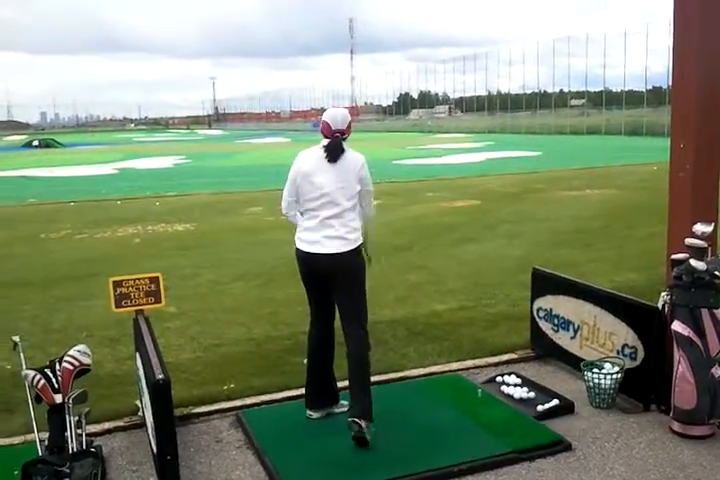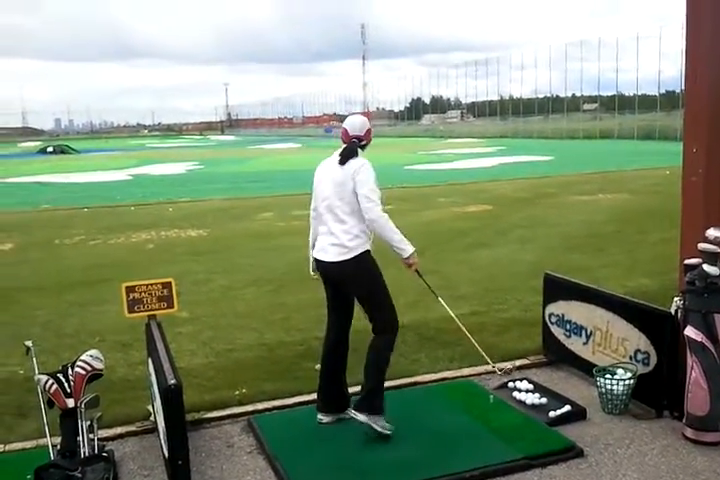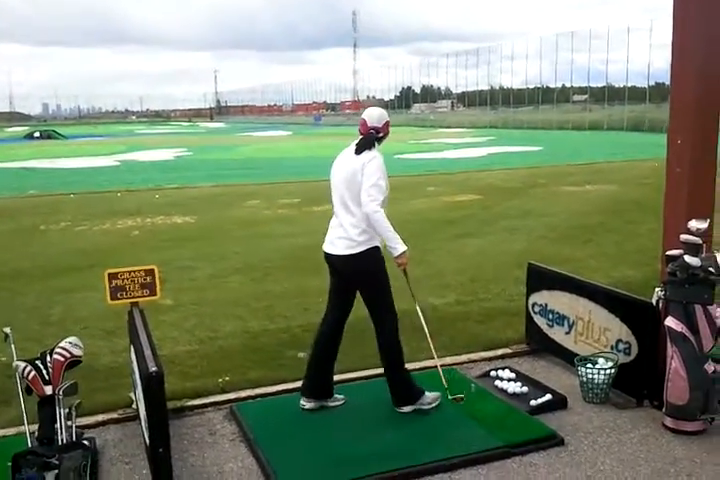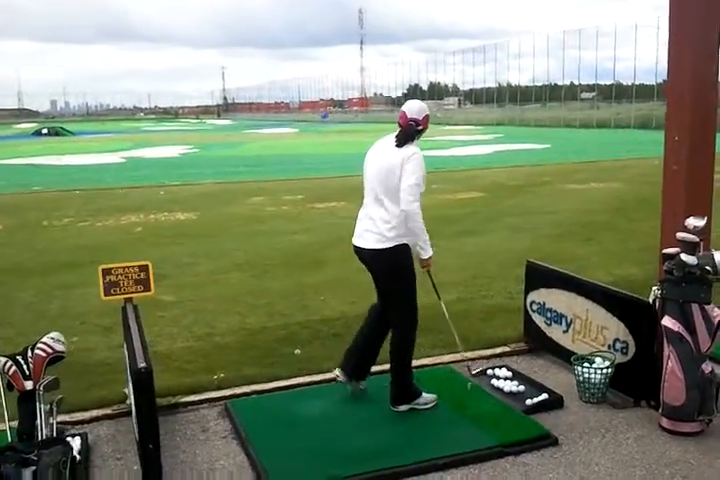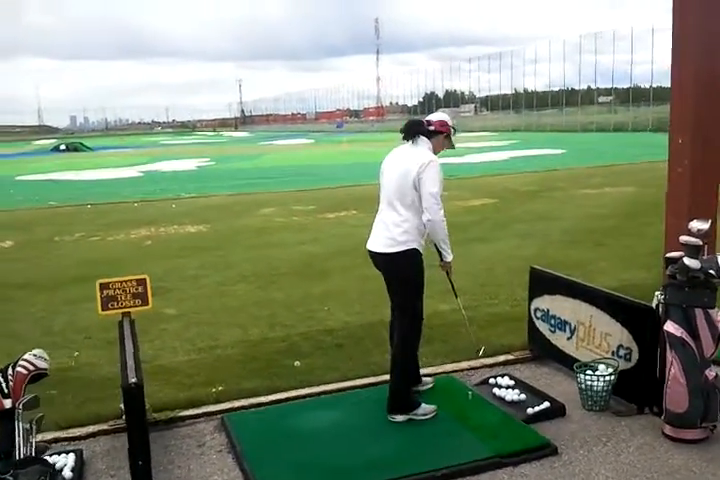
dt=0.4s
person 1, frame 1
left shoulder: (303, 160)
right shoulder: (357, 161)
left elbow: (288, 208)
right elbow: (367, 209)
right wrist: (364, 241)
left hip: (308, 253)
right hip: (346, 254)
left knee: (320, 322)
right knee: (355, 330)
left ankle: (319, 400)
right ankle: (361, 413)
person 1, frame 2
left shoulder: (323, 167)
right shoulder: (360, 167)
right elbow: (374, 214)
left wrist: (314, 255)
right wrist: (406, 250)
left hip: (326, 258)
right hip: (353, 258)
left knee: (337, 328)
right knee: (386, 325)
left ankle: (330, 405)
right ankle: (368, 405)
person 1, frame 3
left shoulder: (343, 156)
right shoulder: (372, 159)
right elbow: (372, 209)
right wrist: (397, 247)
left hip: (335, 248)
right hip: (360, 251)
left knee: (334, 317)
right knee: (386, 321)
left ankle: (315, 391)
right ankle: (407, 396)
person 1, frame 4
left shoulder: (378, 147)
right shoulder: (411, 155)
right elbow: (410, 208)
right wrist: (425, 250)
left hip: (364, 240)
right hip: (389, 245)
left knee: (385, 305)
right knee: (405, 317)
left ankle: (351, 367)
right ankle: (403, 395)
person 1, frame 5
left shoulder: (395, 154)
right shoulder: (427, 162)
right elbow: (433, 215)
right wrist: (446, 254)
left hip: (379, 245)
right hip: (401, 249)
left knee: (401, 315)
right knee: (409, 322)
left ankle: (409, 377)
right ankle: (400, 404)
